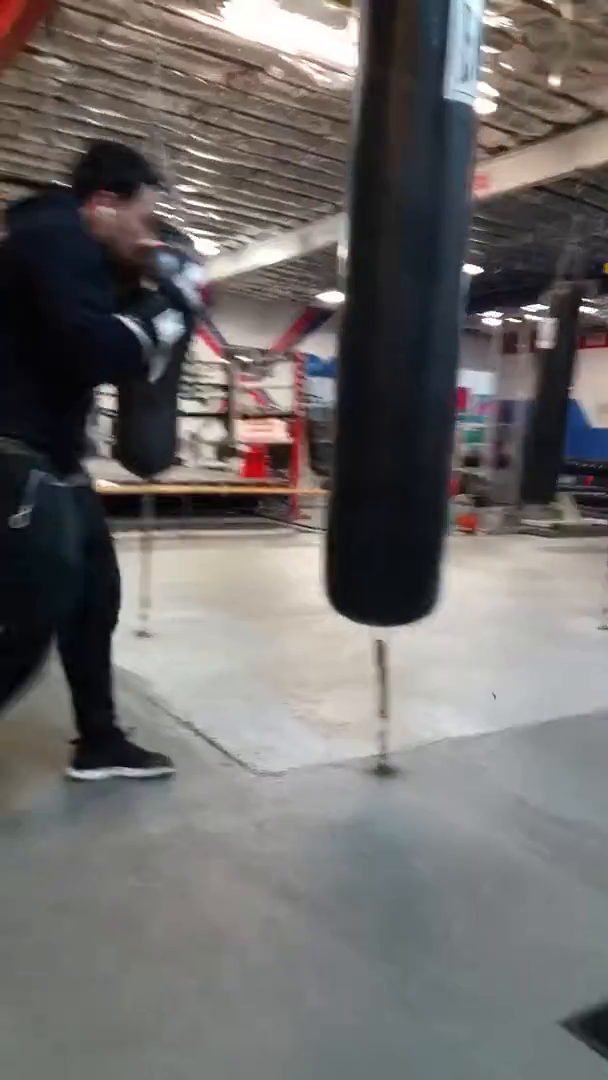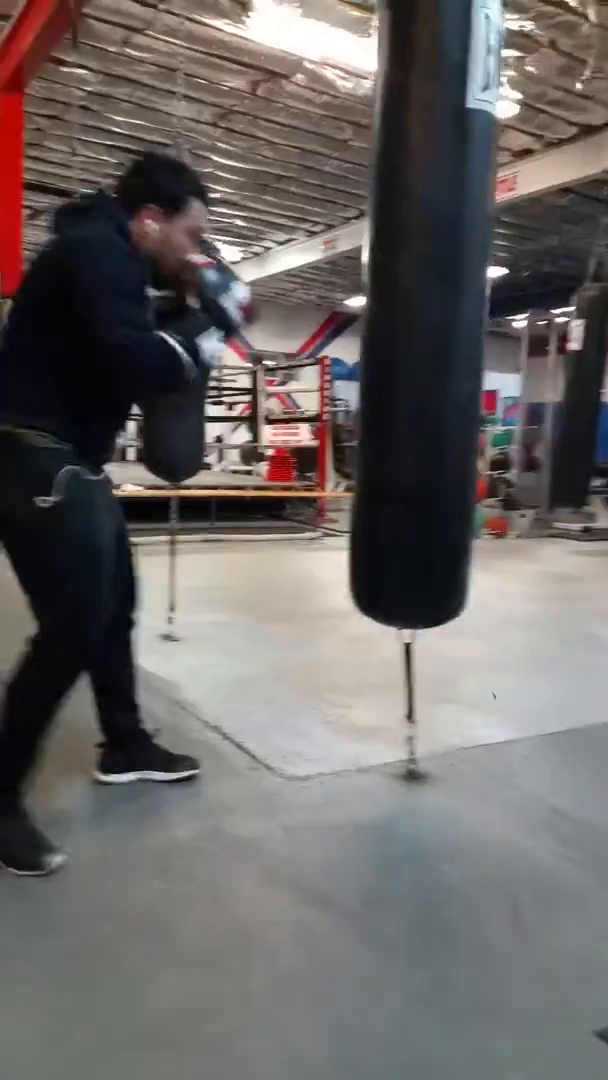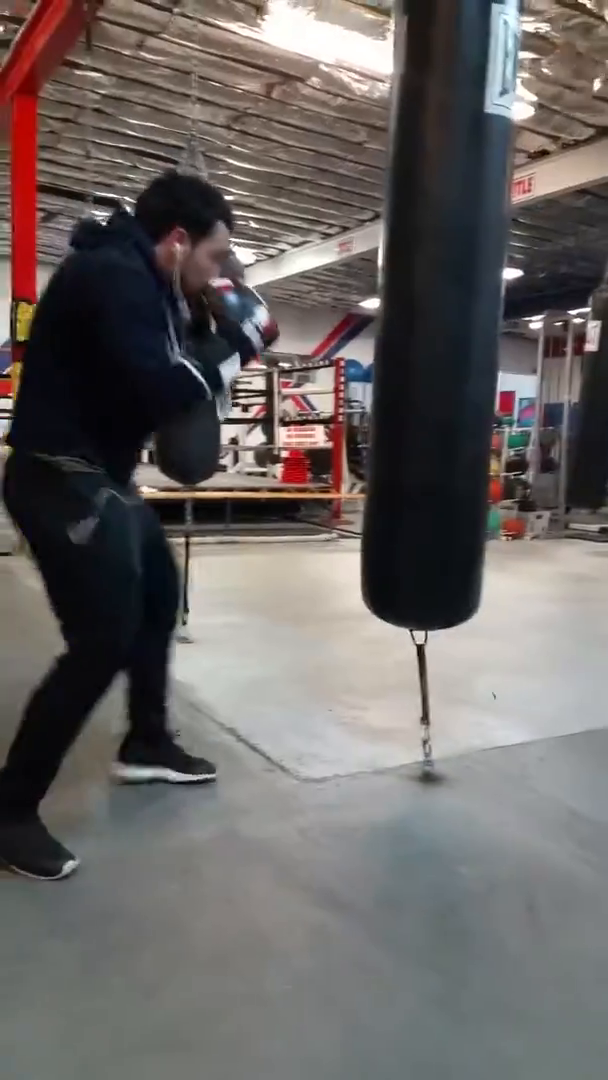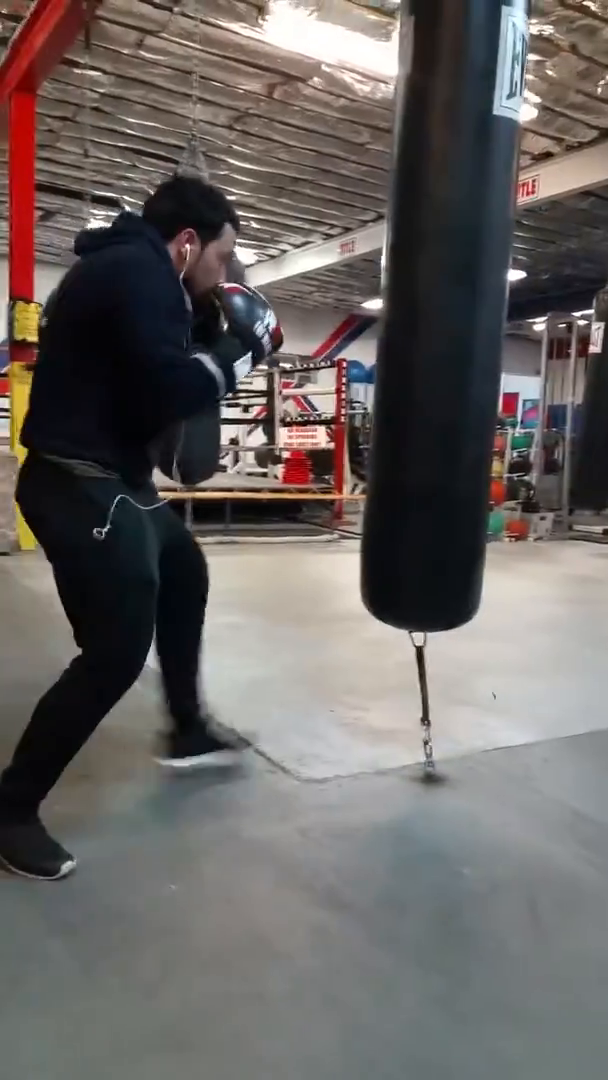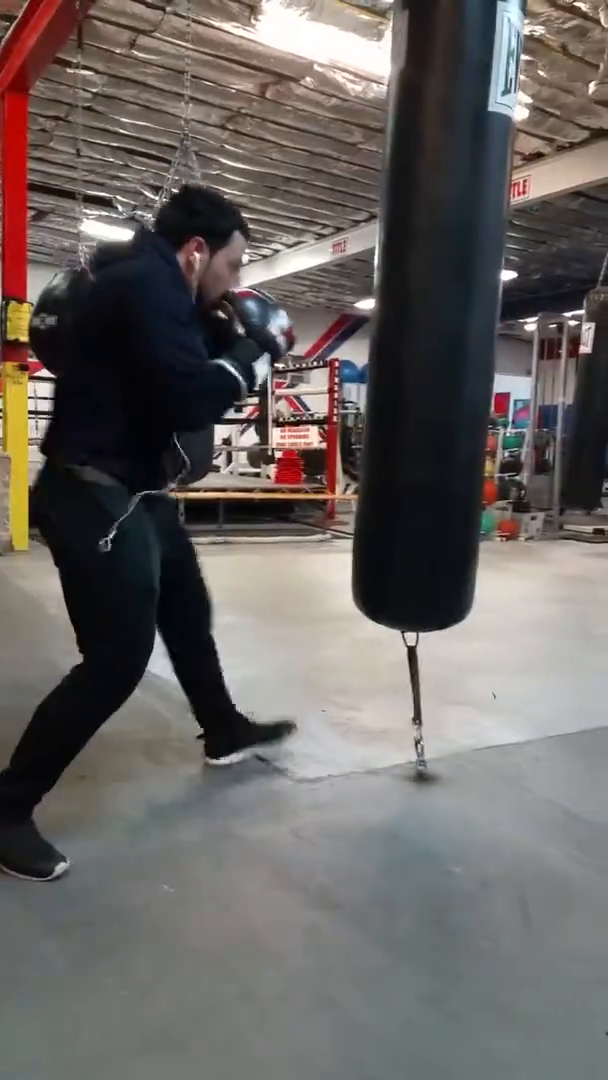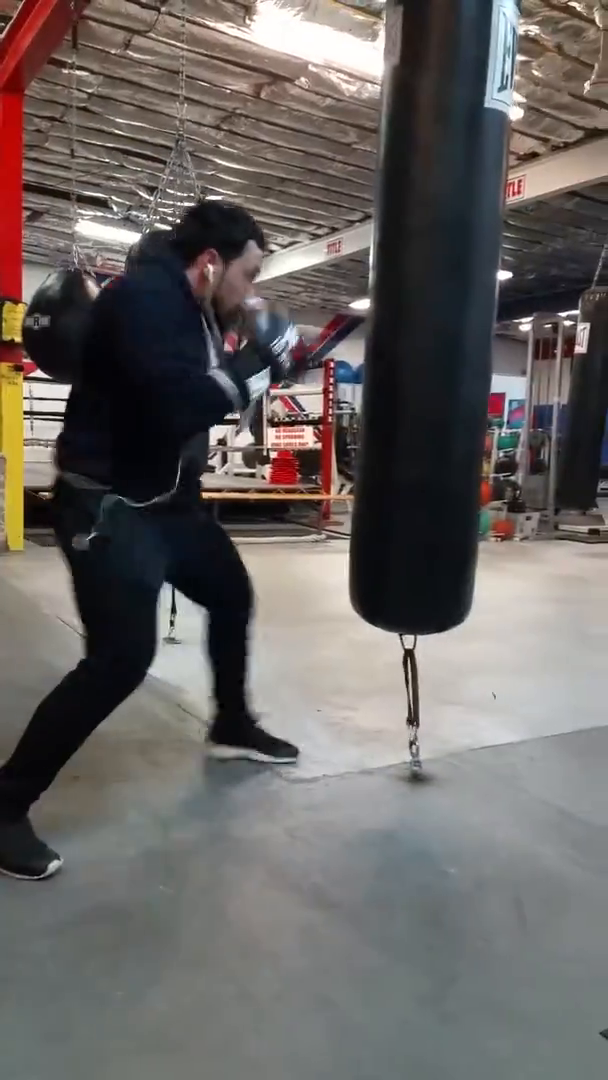
dt=0.1s
person 1, frame 1
left shoulder: (73, 249)
right shoulder: (57, 235)
left elbow: (98, 347)
right elbow: (98, 351)
left wrist: (147, 285)
right wrist: (167, 309)
left knee: (96, 599)
left ankle: (99, 743)
person 1, frame 2
left shoulder: (110, 261)
right shoulder: (98, 248)
left elbow: (124, 359)
right elbow: (135, 364)
left wrist: (192, 314)
right wrist: (209, 328)
left hip: (66, 462)
left knee: (113, 603)
right knee: (76, 625)
left ankle: (125, 746)
person 1, frame 3
left shoulder: (128, 271)
right shoulder: (116, 274)
left elbow: (144, 374)
right elbow: (155, 394)
right wrist: (231, 347)
left hip: (97, 479)
right hip: (66, 484)
left knee: (159, 593)
right knee: (102, 643)
left ankle: (147, 746)
person 1, frame 4
left shoulder: (136, 269)
right shoulder: (133, 271)
left elbow: (162, 370)
right elbow: (178, 388)
left wrist: (225, 332)
right wrist: (243, 344)
left hip: (115, 483)
right hip: (83, 489)
left knee: (184, 578)
right knee: (115, 652)
left ankle: (187, 730)
person 1, frame 5
left shoulder: (168, 288)
right shoulder: (142, 282)
left elbow: (198, 375)
right elbow: (198, 395)
left wrist: (243, 341)
right wrist: (254, 347)
left hip: (139, 493)
right hip: (94, 501)
left knee: (187, 608)
right knee: (118, 659)
left ankle: (223, 730)
person 1, frame 6
left shoulder: (185, 306)
right shoulder: (144, 296)
left elbow: (196, 384)
right elbow: (181, 403)
left wrist: (264, 359)
right wrist: (259, 364)
left hip: (165, 497)
right hip: (108, 507)
left knee: (231, 598)
right knee: (120, 661)
left ankle: (234, 727)
